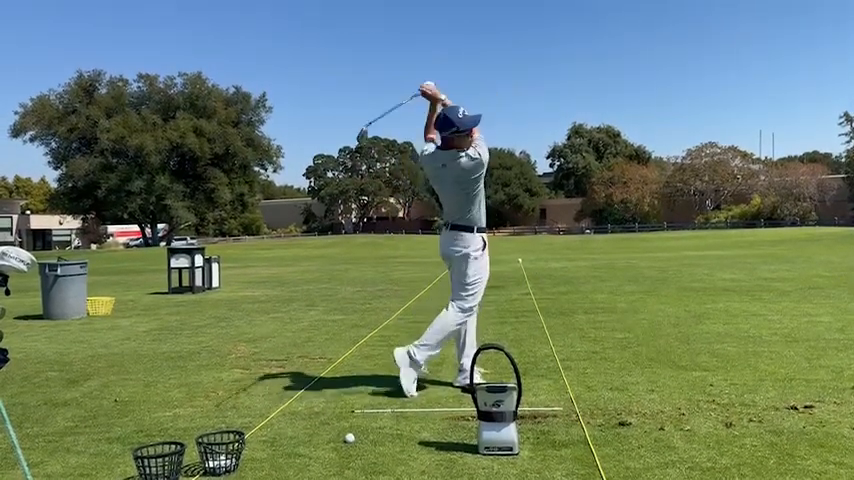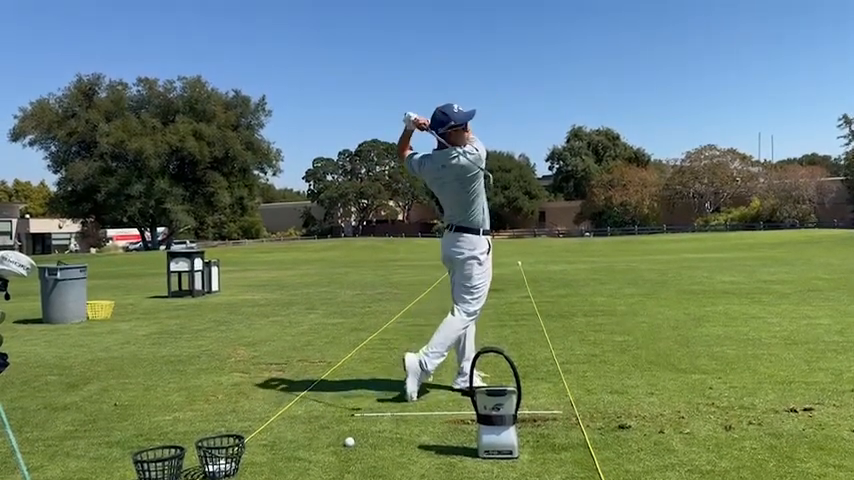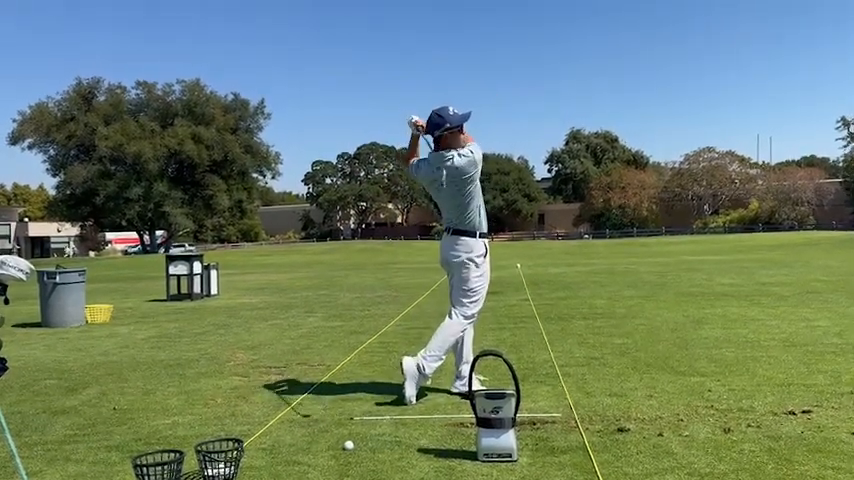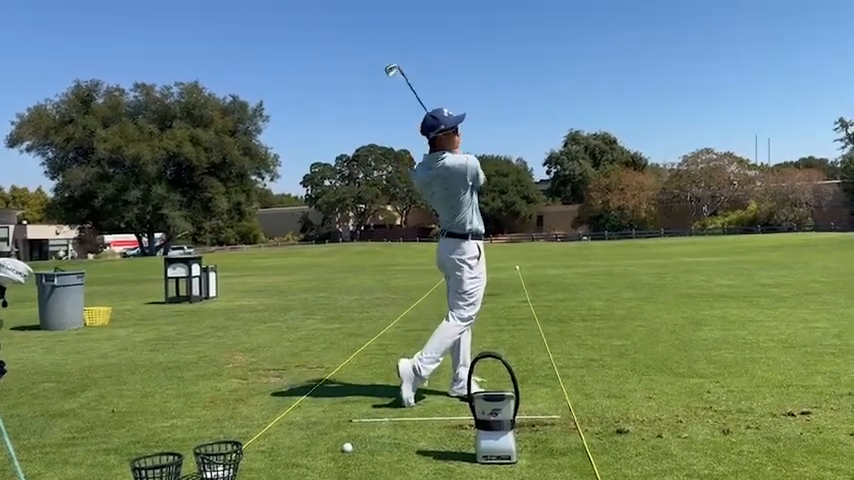
dt=0.5s
person 1, frame 1
left shoulder: (431, 159)
right shoulder: (475, 159)
left elbow: (430, 136)
right elbow: (476, 134)
left wrist: (437, 105)
right wrist: (441, 99)
left hip: (452, 236)
right hip: (470, 242)
left knee: (465, 305)
right knee: (463, 307)
left ankle: (465, 372)
right ankle: (414, 356)
person 1, frame 2
left shoulder: (427, 164)
right shoulder: (473, 157)
left elbow: (402, 154)
right elbow: (471, 139)
left wrist: (409, 127)
right wrist: (435, 127)
left hip: (452, 240)
right hip: (474, 243)
left knee: (464, 308)
right knee: (466, 310)
left ankle: (466, 376)
right ankle: (423, 363)
person 1, frame 3
left shoulder: (425, 168)
right shoulder: (467, 161)
left elbow: (410, 161)
right elbow: (471, 142)
left wrist: (416, 134)
right wrist: (437, 132)
left hip: (451, 243)
right hip: (471, 246)
left knee: (463, 311)
right knee: (463, 314)
left ankle: (464, 380)
right ankle: (420, 367)
person 1, frame 4
left shoulder: (420, 172)
right shoulder: (465, 164)
right elbow: (480, 181)
left wrist: (449, 152)
left hip: (448, 245)
right hip: (466, 248)
left knee: (461, 315)
right knee: (460, 317)
left ankle: (462, 382)
right ankle: (417, 369)
